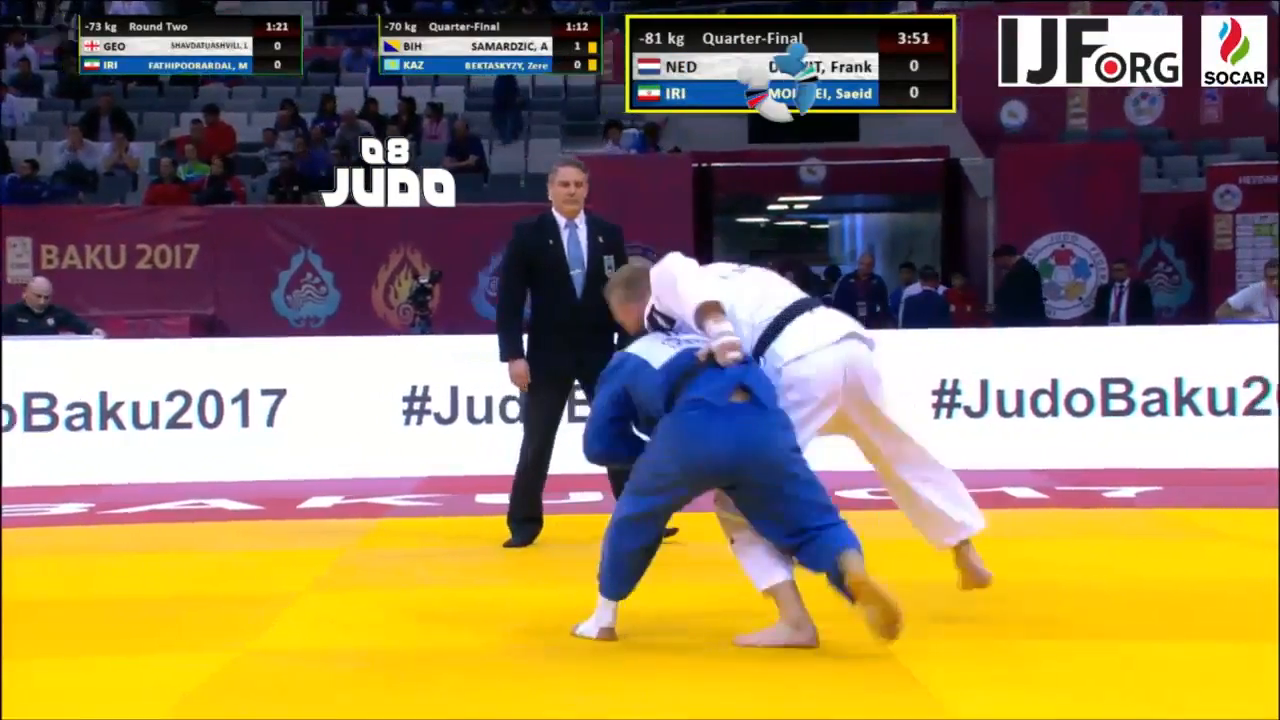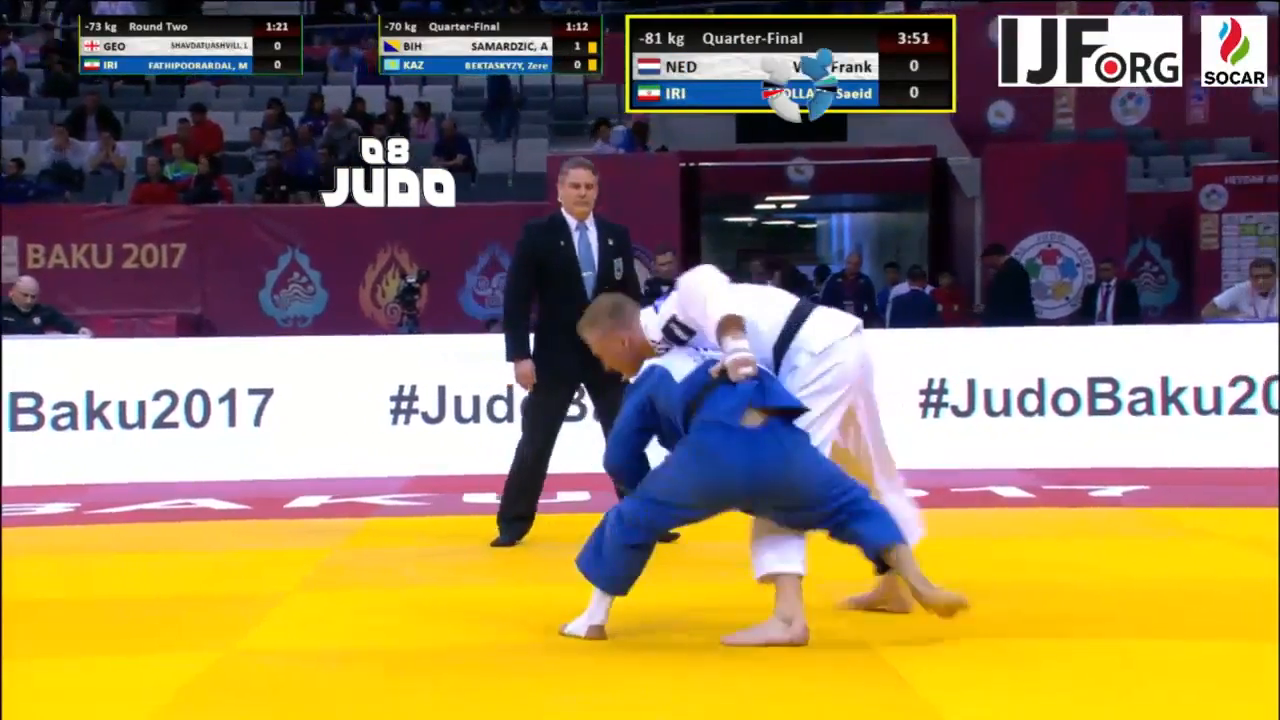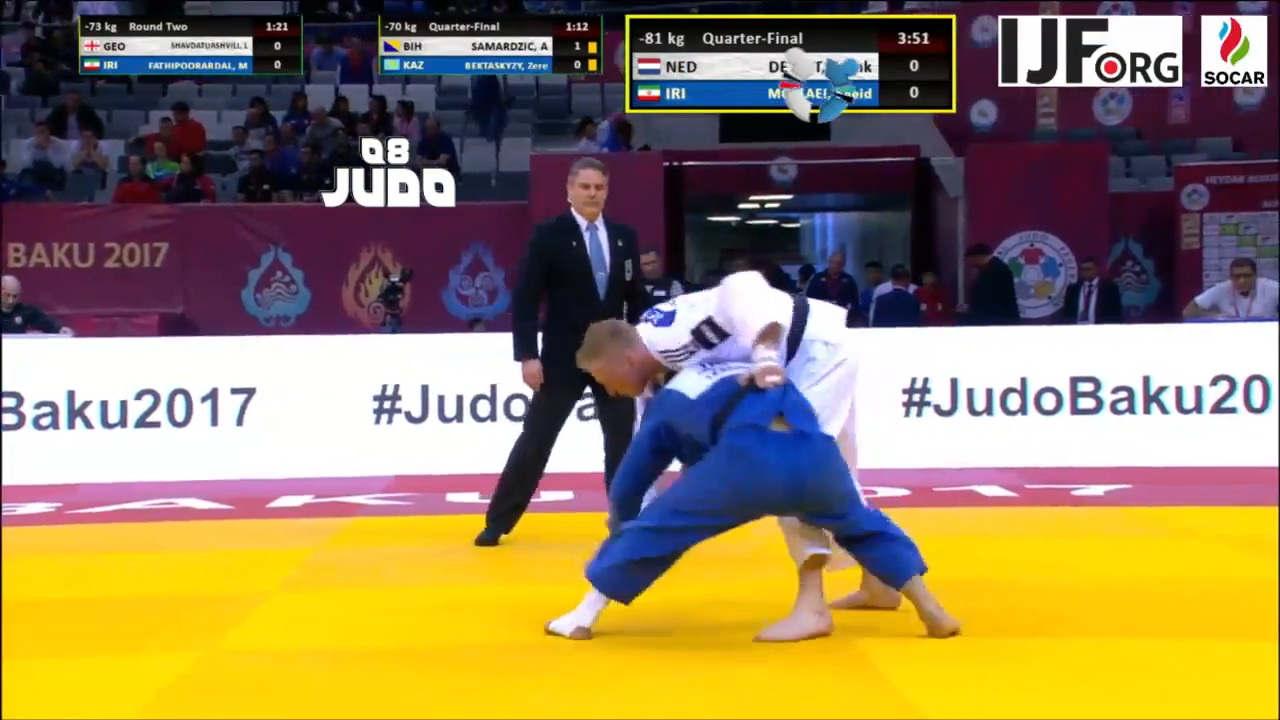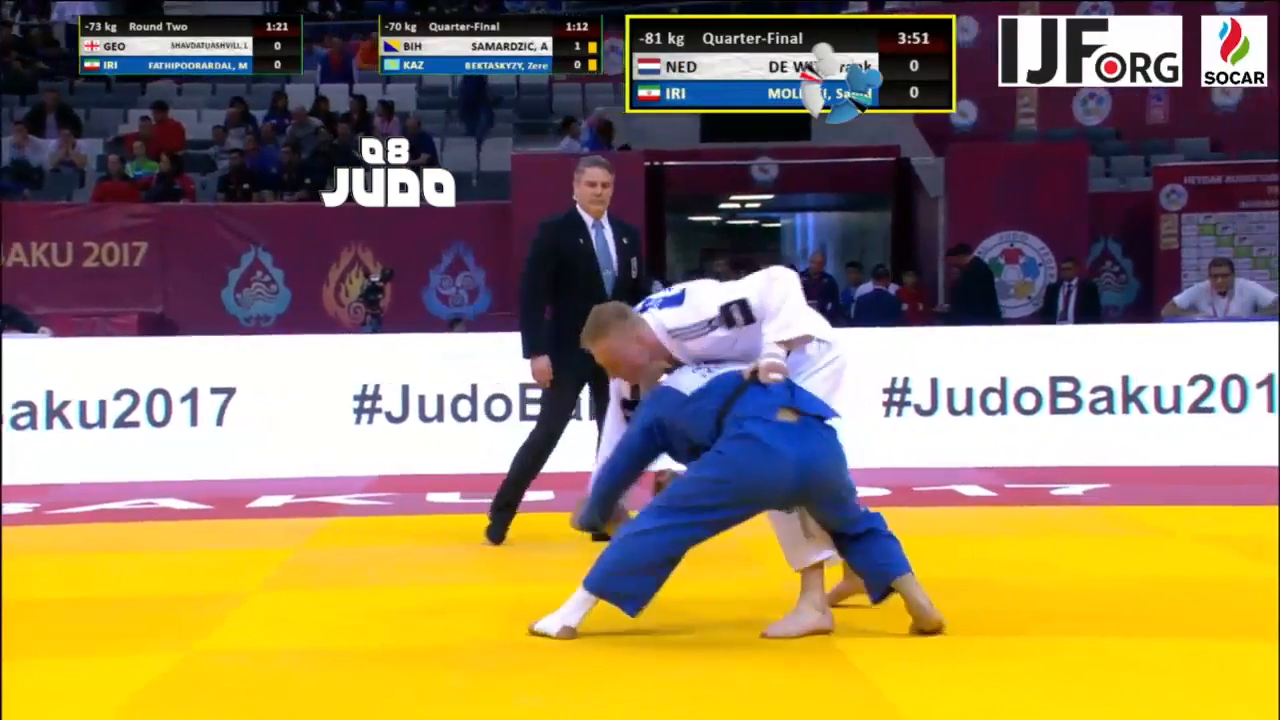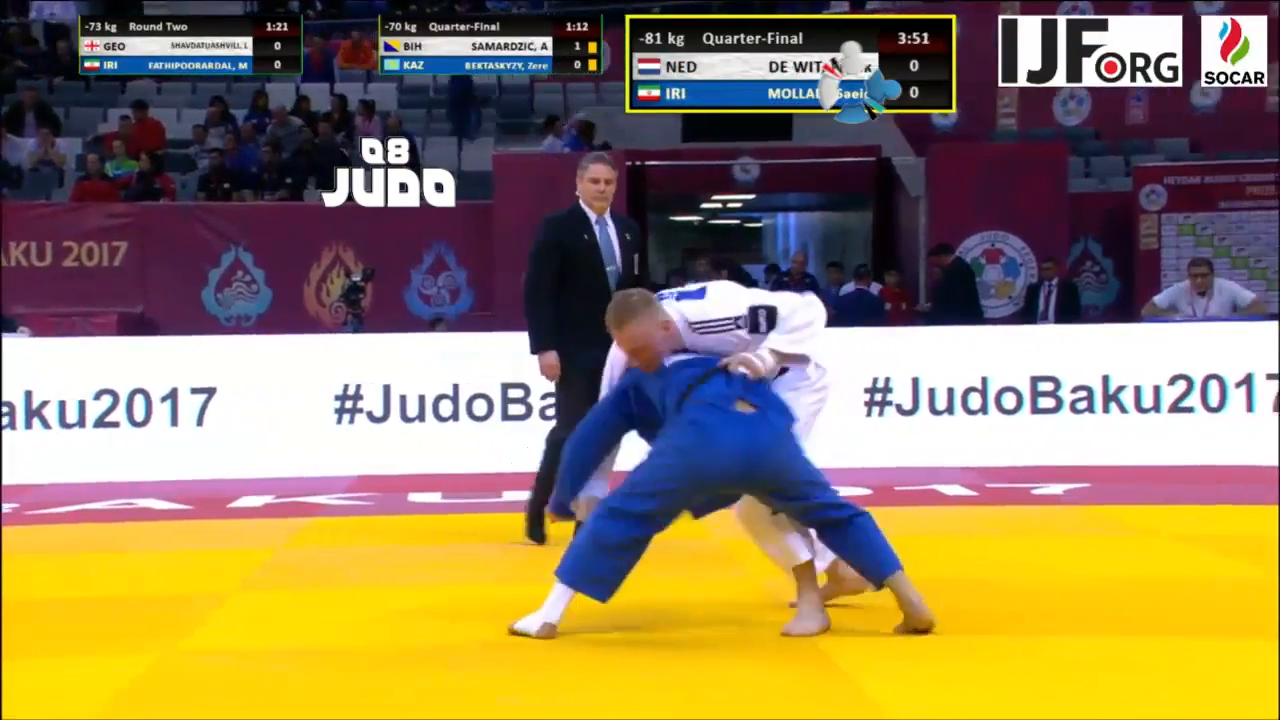
dt=0.1s
person 1, frame 1
left shoulder: (624, 364)
left elbow: (600, 445)
left wrist: (644, 450)
left hip: (695, 433)
right hip: (763, 431)
left knee: (638, 518)
right knee: (815, 523)
left ankle: (604, 618)
right ankle: (857, 578)
person 1, frame 2
left shoulder: (650, 379)
left elbow: (620, 459)
left hip: (714, 456)
right hip: (781, 452)
left knee: (635, 517)
right knee: (853, 505)
left ankle: (594, 617)
right ankle: (921, 587)
person 1, frame 3
left shoulder: (666, 407)
right shoulder: (741, 371)
left elbow: (630, 483)
left wrist: (623, 515)
left hip: (750, 466)
right hip: (815, 456)
left knee: (656, 527)
right knee: (862, 525)
left ankle: (582, 617)
right ankle: (933, 612)
person 1, frame 4
left shoulder: (659, 406)
right shoulder: (734, 372)
left elbow: (614, 474)
left wrist: (592, 517)
left hip: (754, 457)
right hip: (818, 446)
left knee: (660, 527)
right knee: (854, 523)
left ankle: (568, 617)
right ankle: (921, 606)
person 1, frame 5
left shoulder: (640, 381)
right shoulder: (733, 373)
left elbow: (588, 438)
left wrist: (564, 500)
left hip: (701, 442)
right hip: (766, 440)
left knee: (619, 517)
right knee: (836, 513)
left ankle: (548, 616)
right ankle: (911, 604)
person 2, frame 1
left shoulder: (610, 233)
right shoulder: (528, 235)
right elbow: (510, 299)
right wrist: (513, 354)
left hip: (601, 352)
right hip: (550, 354)
right knee: (537, 440)
right ankle: (524, 521)
person 2, frame 2
left shoulder: (617, 235)
right shoulder: (537, 235)
left elbow: (631, 296)
right elbow: (516, 299)
right wrist: (520, 355)
right hip: (554, 355)
right knee: (537, 441)
right ankle: (514, 520)
person 2, frame 3
left shoulder: (624, 236)
right shoulder: (549, 235)
left elbow: (637, 298)
right elbow: (525, 300)
right wrist: (528, 355)
right hip: (564, 357)
left knee: (623, 438)
right knee: (536, 438)
right ankle: (501, 517)
person 2, frame 4
left shoulder: (628, 234)
right shoulder: (554, 232)
left elbow: (639, 295)
right elbow: (531, 297)
right wrist: (537, 352)
right hip: (568, 352)
right knee: (547, 432)
right ankle: (502, 510)
person 2, frame 5
left shoulder: (628, 230)
right shoulder: (558, 228)
left elbow: (637, 288)
right elbow: (537, 293)
right wrist: (544, 348)
left hip: (616, 348)
right hip: (573, 349)
right knee: (570, 426)
right ankle: (539, 506)
person 3, frame 1
left shoulder: (662, 305)
right shoulder: (719, 285)
left elbow: (676, 271)
left wrist: (718, 331)
left hip: (808, 363)
right hip: (851, 344)
right knee: (900, 457)
left ankle: (793, 623)
right ankle: (967, 560)
person 3, frame 2
left shoulder: (657, 327)
right shoulder: (675, 325)
left elbow: (704, 283)
left wrist: (734, 346)
left hip: (818, 355)
right hip: (839, 345)
right knee: (867, 465)
right ankle: (895, 586)
person 3, frame 3
left shoulder: (675, 339)
right shoulder: (653, 359)
left elbow: (742, 286)
left wrist: (765, 353)
left hip: (820, 350)
right hip: (791, 363)
left ankle: (812, 606)
right ankle: (878, 584)
person 3, frame 4
left shoulder: (685, 320)
right shoulder: (638, 352)
left elbow: (779, 280)
right elbow: (622, 428)
left wrist: (775, 353)
left hip: (806, 351)
right hip: (771, 370)
left ankle: (813, 603)
right ankle: (857, 573)
person 3, frame 5
left shoulder: (719, 312)
right shoulder: (632, 346)
left elbow: (808, 309)
left wrist: (769, 356)
right wrist: (593, 488)
left hip: (795, 376)
right knee: (752, 502)
left ankle: (810, 599)
right ankle: (841, 572)
